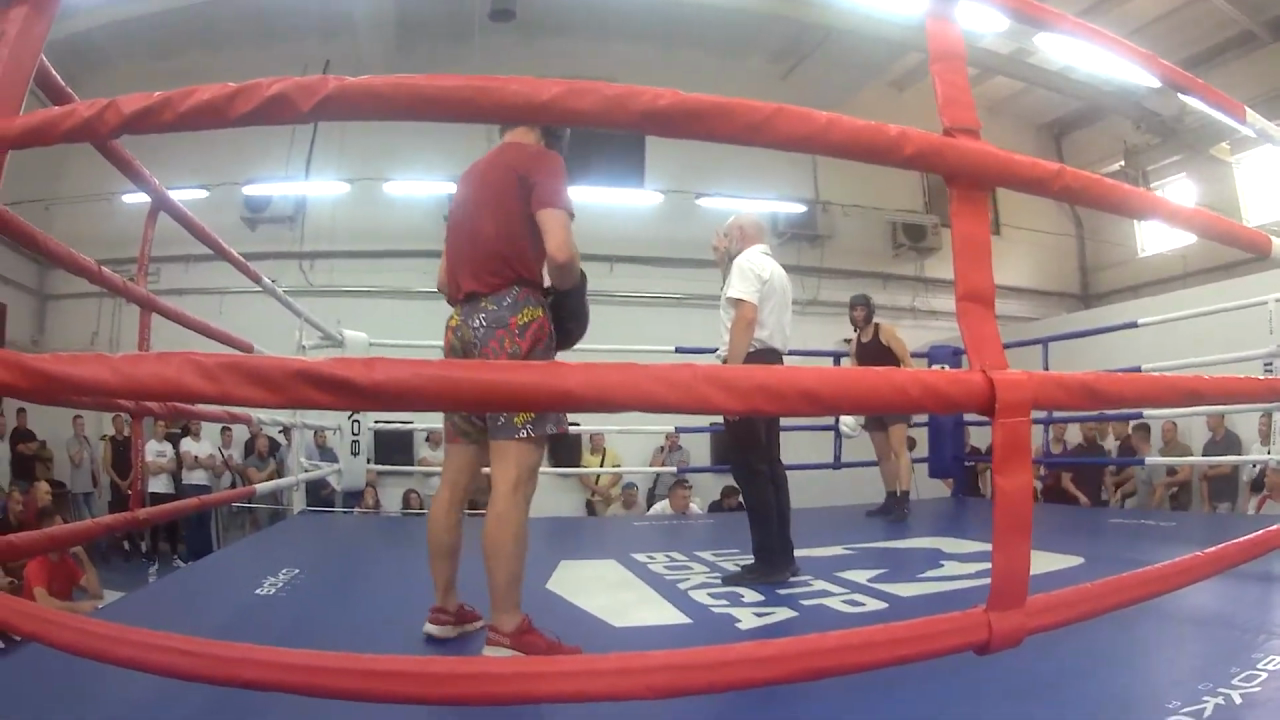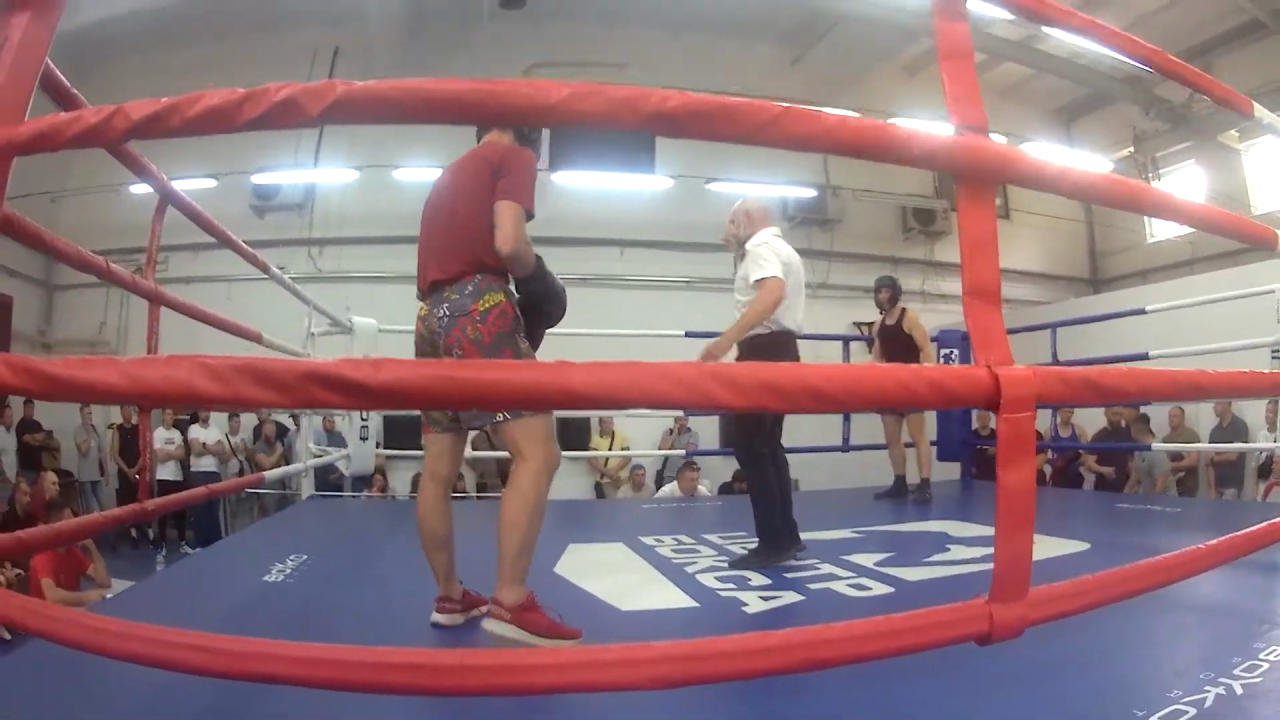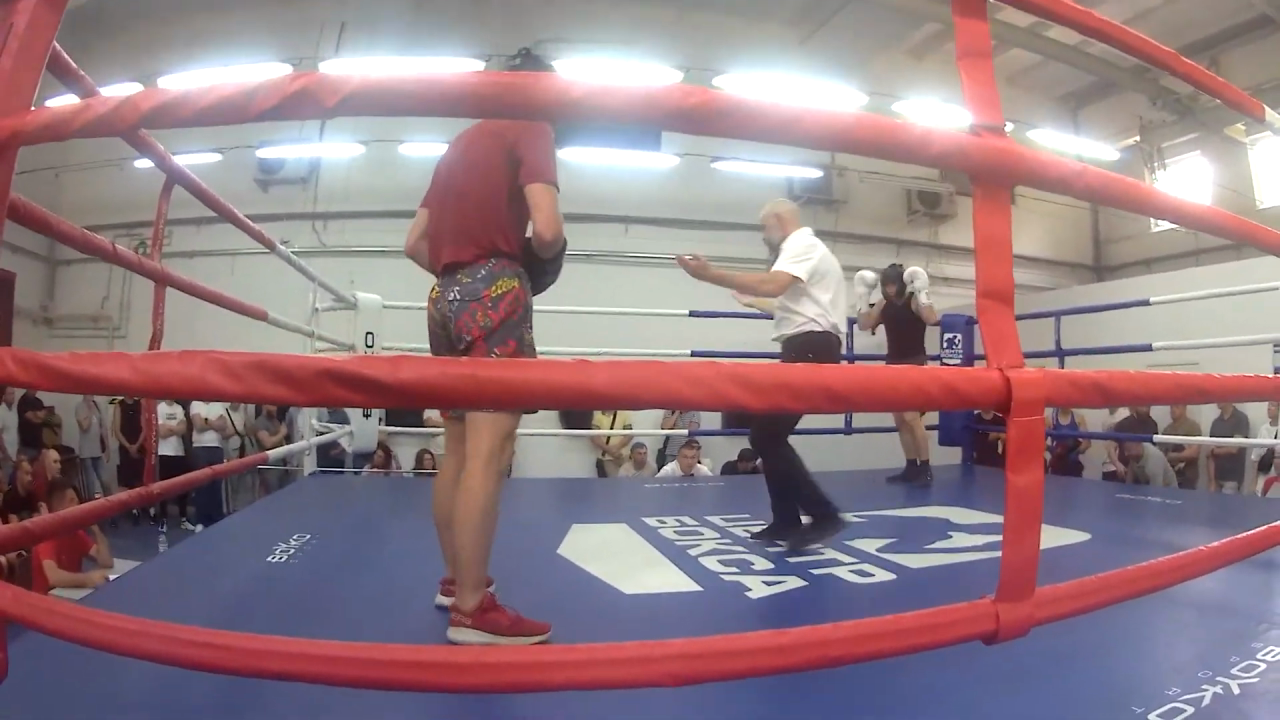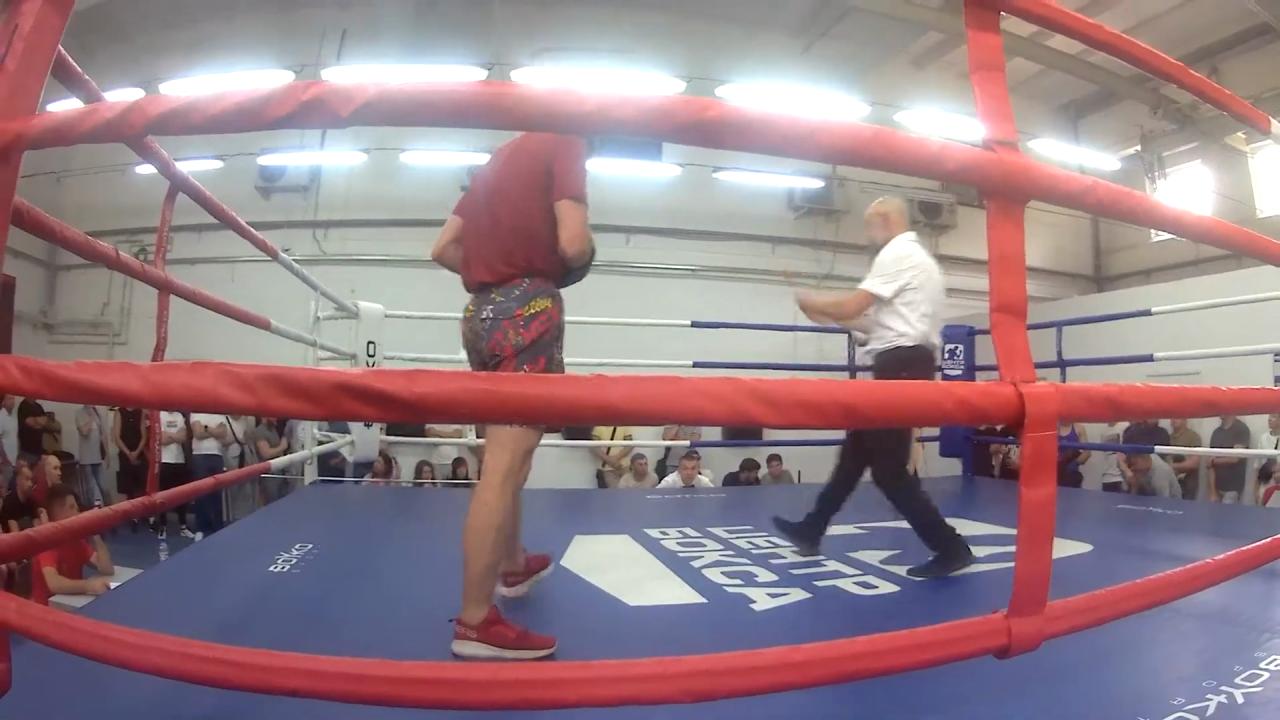
dt=0.4s
person 1, frame 1
left shoulder: (471, 175)
right shoulder: (541, 159)
left elbow: (445, 278)
right elbow: (560, 253)
right wrist: (568, 293)
left hip: (462, 324)
right hip: (515, 319)
left knee: (455, 477)
right knee: (513, 481)
left ankle: (444, 607)
right ankle: (507, 629)
person 1, frame 2
left shoulder: (449, 174)
right shoulder: (514, 155)
right elbow: (507, 243)
right wrist: (535, 279)
left hip: (432, 316)
right hip: (480, 308)
left knee: (438, 471)
right knee: (537, 454)
left ankle: (449, 595)
right ankle: (511, 601)
person 1, frame 3
left shoulder: (459, 145)
right shoulder: (530, 130)
left elbow: (415, 244)
right elbow: (548, 231)
right wrist: (543, 257)
left hip: (445, 296)
right hip: (495, 293)
left knee: (458, 450)
right knee: (487, 455)
left ankle: (455, 579)
right ankle: (472, 608)
person 1, frame 4
left shoulder: (498, 158)
right shoulder: (565, 144)
left elbow: (443, 249)
right elbow: (574, 245)
right wrist: (584, 255)
left hip: (480, 312)
right hip: (527, 310)
left knee: (501, 458)
right knee: (505, 470)
left ankle: (513, 564)
right ankle: (476, 622)
person 2, frame 1
left shoulder: (747, 262)
right shoulder: (775, 269)
left elbow: (745, 318)
right wrist: (724, 263)
left hip: (750, 367)
right hip: (770, 365)
left knee: (749, 466)
right knee: (768, 464)
left ankle: (769, 561)
right ankle: (780, 556)
person 2, frame 2
left shoulder: (761, 245)
right shoulder: (782, 249)
left elbow: (771, 294)
left wrist: (727, 338)
right wrist: (737, 248)
left hip: (763, 350)
right hip: (781, 350)
left knee: (752, 448)
right knee: (768, 447)
left ankle: (773, 542)
right ankle: (785, 537)
person 2, frame 3
left shoulder: (800, 246)
right shoulder: (809, 249)
left elbow: (772, 283)
left wrist: (712, 275)
right wrist: (754, 303)
left hip: (809, 351)
right hip: (812, 351)
left knee: (766, 435)
right knee: (771, 435)
left ankle: (822, 514)
right ankle: (787, 521)
person 2, frame 4
left shoulder: (897, 255)
right shoulder: (919, 259)
left elbow: (852, 306)
left wrist: (812, 304)
right wrist: (842, 318)
left hip: (900, 366)
right hip: (909, 364)
left knee: (888, 468)
right knee: (856, 449)
left ankle: (950, 546)
right ankle: (812, 529)
person 3, frame 1
left shoulder: (885, 331)
right shoulder: (855, 344)
left elbow: (906, 360)
left knee: (898, 448)
right knee: (882, 455)
left ankle: (903, 500)
right ankle: (891, 500)
person 3, frame 2
left shoulder: (909, 317)
right shoulder: (879, 324)
left elbow: (925, 348)
left knee: (917, 435)
right knee: (892, 438)
left ankle: (924, 486)
right ankle: (900, 484)
person 3, frame 3
left shoulder: (914, 301)
right shoulder: (885, 304)
left elbow: (932, 319)
right elbow: (865, 325)
left wrist: (922, 292)
right wrist: (862, 297)
left hip: (914, 363)
right hip: (893, 363)
left knee: (911, 417)
right knee: (900, 421)
left ankle: (925, 468)
right ankle: (912, 467)
person 3, frame 4
left shoulder: (912, 314)
right shoulder: (882, 316)
left elbow: (928, 333)
right elbow: (867, 335)
left hip: (909, 375)
right hip: (888, 376)
left knee: (906, 430)
right knee: (894, 429)
left ankle: (908, 483)
right ankle: (909, 478)
